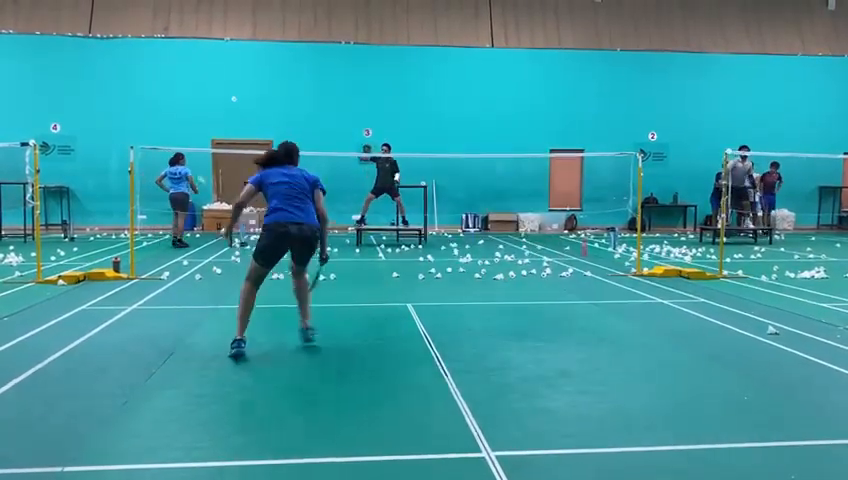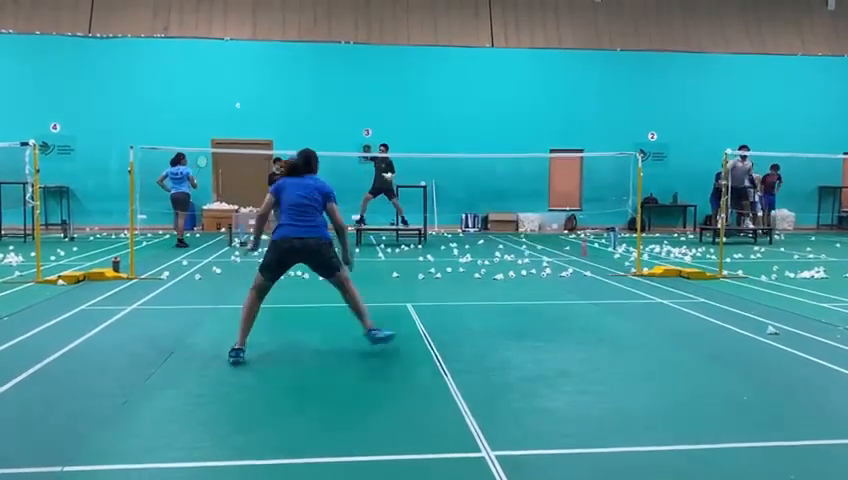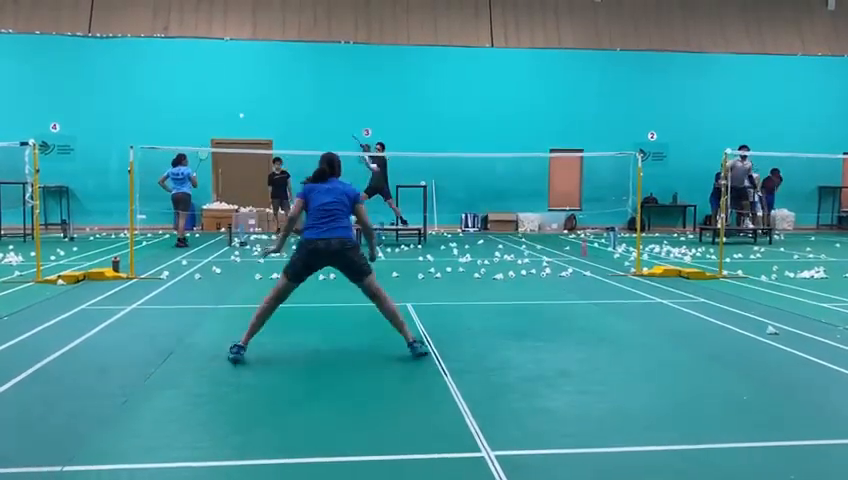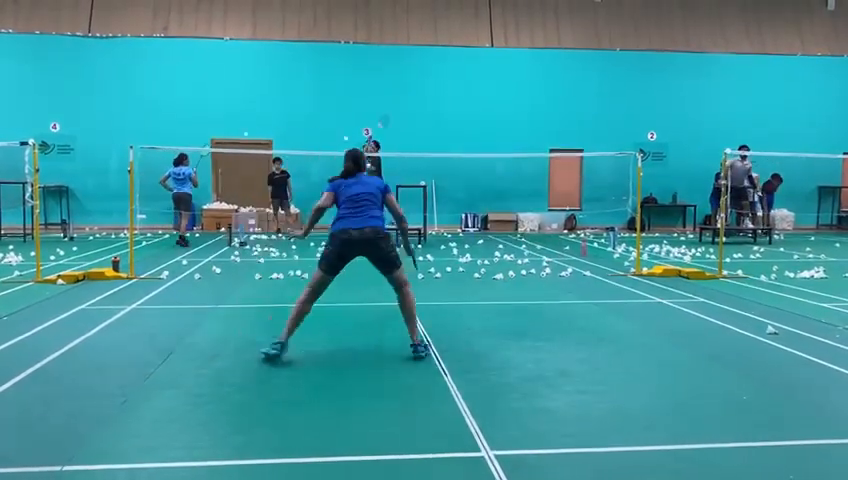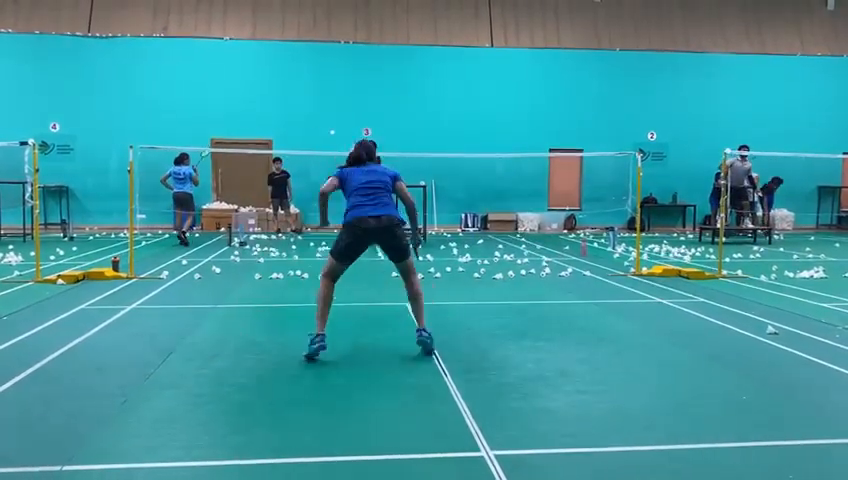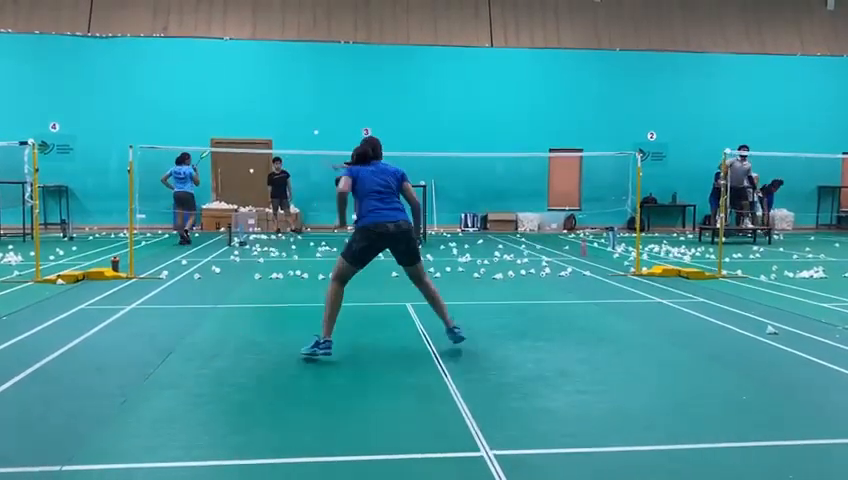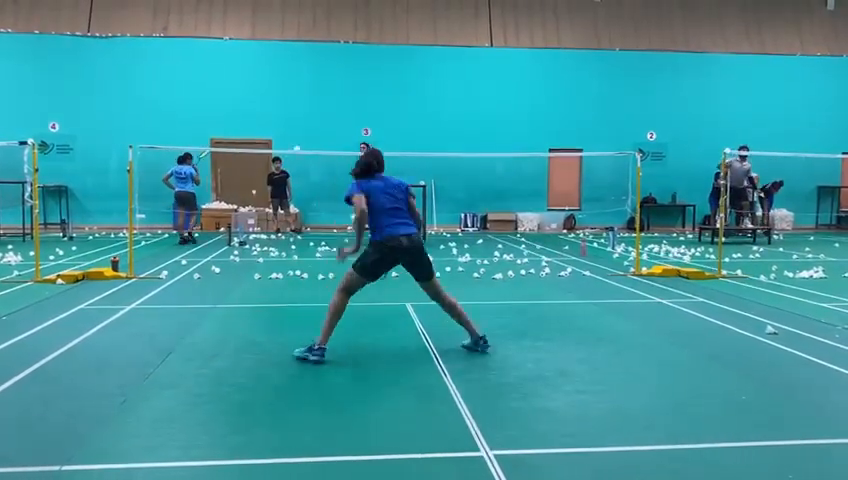
dt=0.1s
person 1, frame 1
left shoulder: (264, 175)
right shoulder: (310, 177)
left elbow: (240, 201)
right elbow: (323, 214)
left wrist: (229, 228)
right wrist: (323, 247)
left hip: (277, 229)
right hip: (306, 231)
left knee: (252, 282)
right knee: (298, 273)
left ankle: (239, 339)
right ankle: (306, 325)
person 1, frame 2
left shoulder: (281, 184)
right shoulder: (323, 186)
left elbow: (262, 214)
right elbow: (339, 224)
left wrist: (255, 241)
right wrist: (346, 254)
left hip: (283, 243)
right hip: (317, 243)
left knee: (257, 291)
right knee: (346, 286)
left ankle: (239, 347)
right ankle: (371, 331)
person 1, frame 3
left shoulder: (308, 188)
right shoulder: (350, 190)
left elbow: (292, 217)
right elbow: (366, 225)
left wrist: (278, 245)
right wrist: (372, 251)
left hip: (311, 246)
right hip: (343, 245)
left knee: (277, 295)
right knee: (377, 293)
left ankle: (242, 345)
right ankle: (411, 342)
person 1, frame 4
left shoulder: (337, 184)
right shoulder: (378, 182)
left elbow: (321, 206)
right elbow: (399, 214)
left wrist: (305, 231)
right wrist: (406, 242)
left hip: (343, 236)
right hip: (375, 235)
left knee: (312, 290)
right knee: (402, 286)
left ankle: (281, 342)
right ankle: (417, 343)
person 1, frame 5
left shoulder: (344, 172)
right shoulder: (388, 172)
left elbow: (324, 190)
right elbow: (409, 202)
left wrist: (323, 219)
right wrist: (416, 231)
left hip: (356, 225)
right hip: (389, 223)
left knee: (328, 277)
right knee: (411, 276)
left ankle: (319, 336)
right ankle: (422, 330)
person 1, frame 6
left shoulder: (352, 171)
right shoulder: (395, 170)
left elbow: (342, 191)
right elbow: (415, 203)
left wrist: (342, 220)
right wrist: (416, 232)
left hip: (371, 229)
right hip: (401, 227)
left knee: (337, 280)
right knee: (421, 281)
left ankle: (324, 341)
right ankle: (451, 327)
person 1, frame 7
left shoulder: (359, 185)
right shoulder: (399, 183)
left elbow: (362, 212)
right elbow: (418, 217)
left wrist: (356, 246)
left hip: (388, 244)
right hip: (413, 242)
left knee: (344, 289)
right knee: (437, 293)
left ankle: (319, 347)
right ankle: (477, 337)
